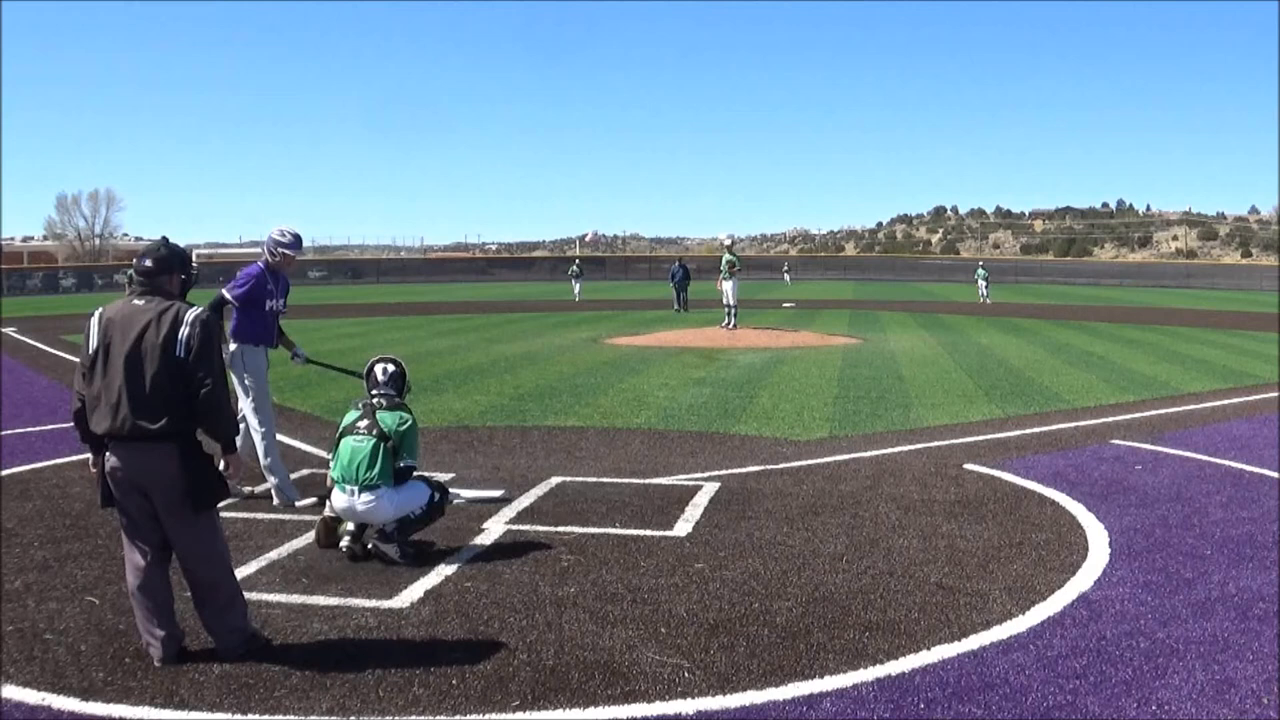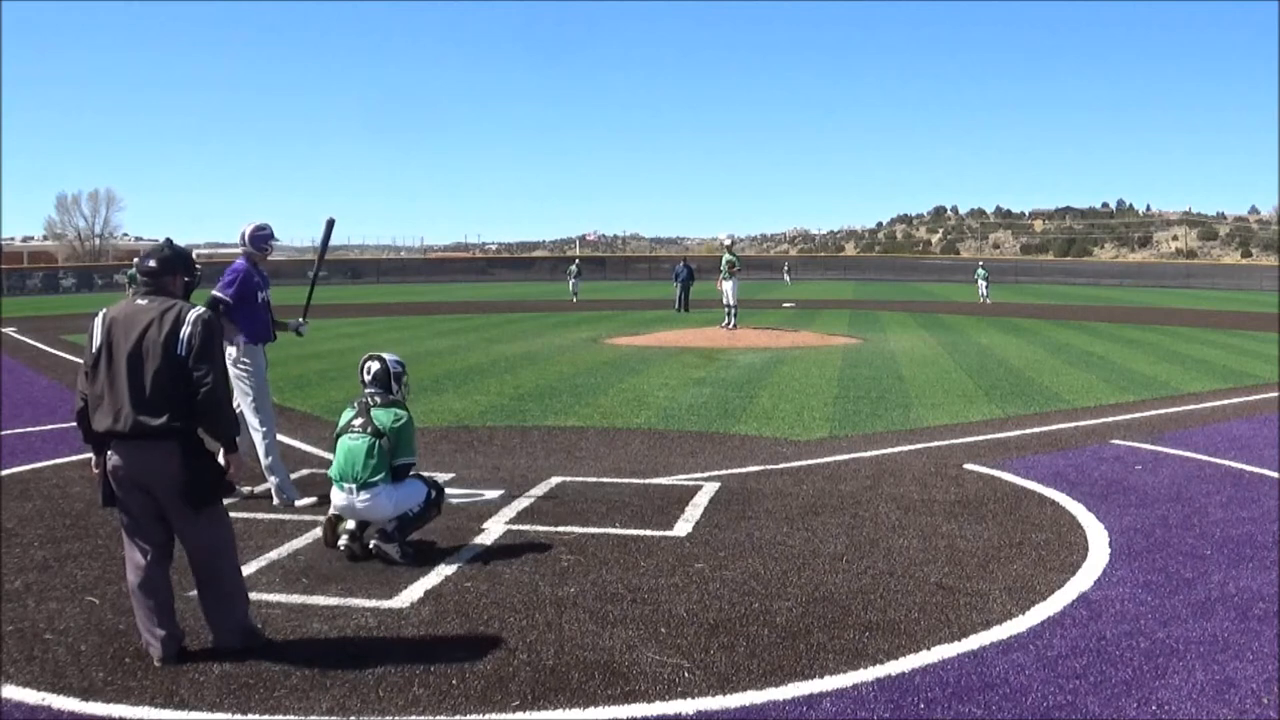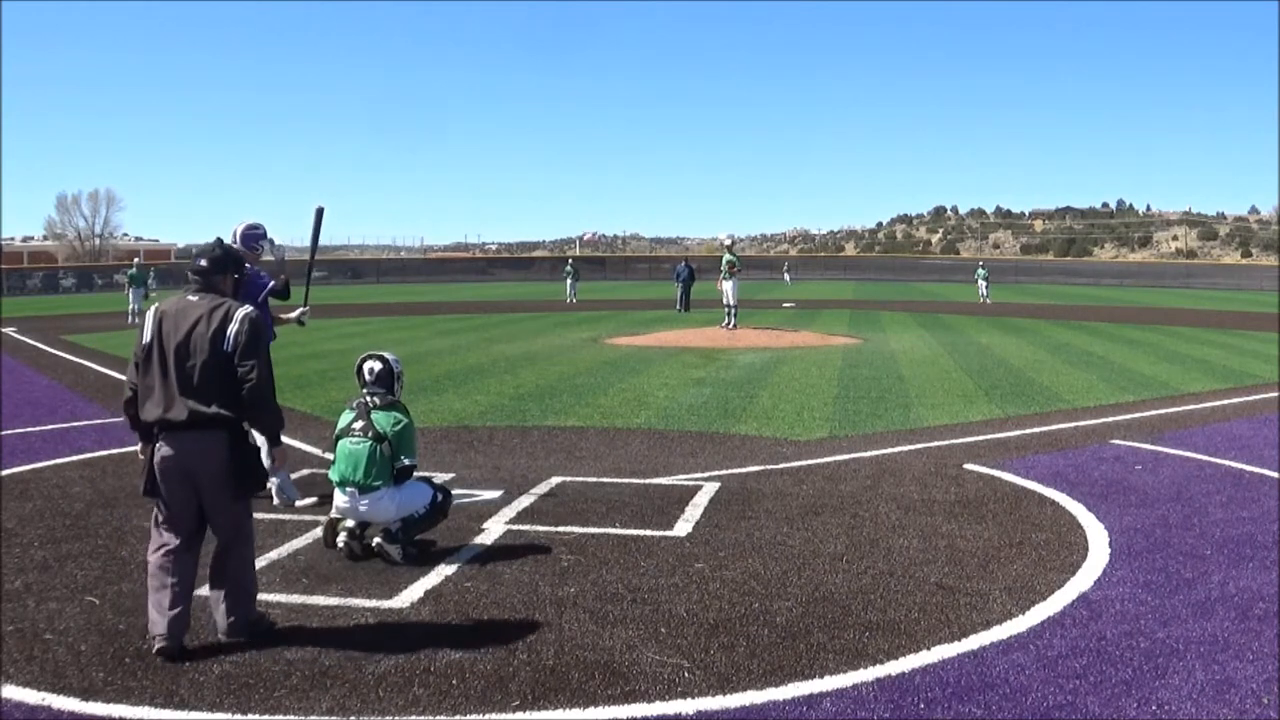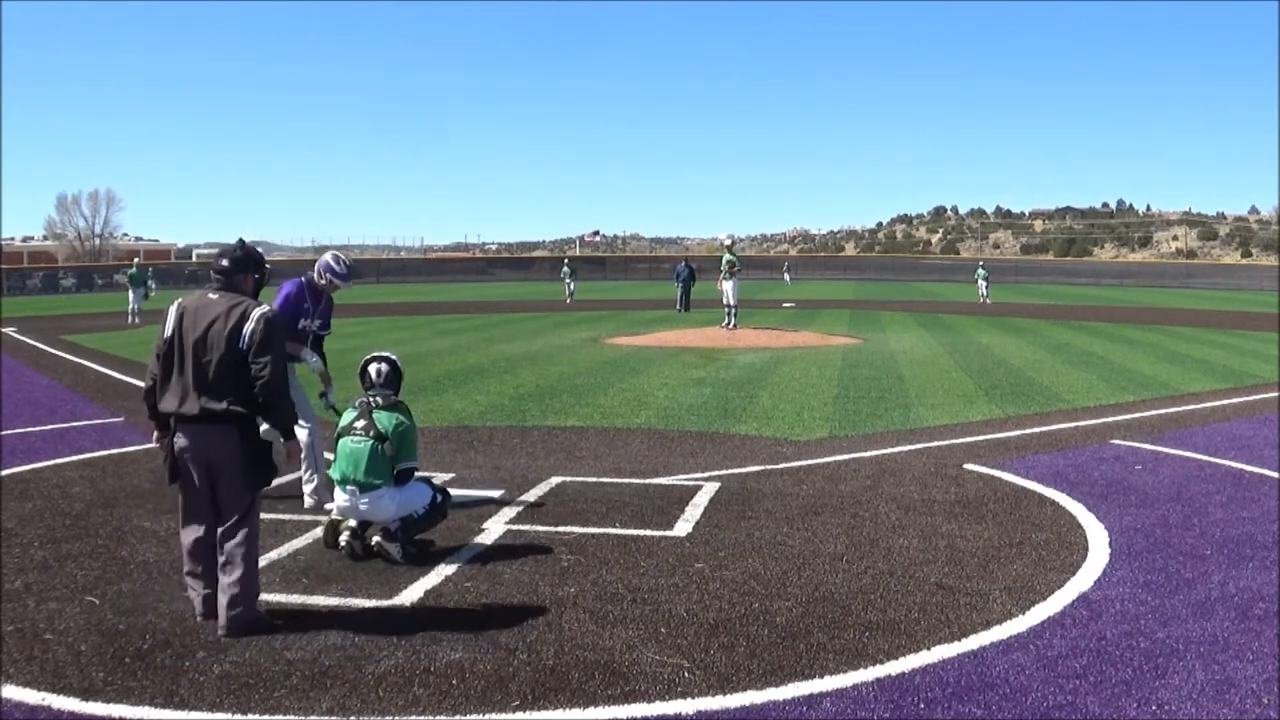
dt=0.7s
person 1, frame 1
left shoulder: (102, 320)
right shoulder: (190, 320)
left elbow: (84, 392)
right elbow: (210, 393)
left wrist: (95, 446)
right wrist: (228, 444)
left hip: (119, 455)
right hip: (173, 454)
left knee: (142, 555)
right knee: (203, 551)
left ankle: (161, 644)
right ankle: (233, 636)
person 1, frame 2
left shoulder: (106, 320)
right shoulder: (193, 320)
left elbow: (87, 393)
right elbow: (210, 392)
left wrist: (98, 446)
right wrist: (229, 443)
left hip: (122, 454)
right hip: (175, 451)
left knee: (143, 553)
right knee: (211, 544)
left ankle: (161, 643)
right ankle: (233, 631)
person 1, frame 3
left shoulder: (157, 315)
right shoulder: (240, 318)
left elbow: (135, 384)
right elbow: (255, 388)
left wrist: (144, 434)
right wrist: (273, 437)
left hip: (168, 443)
right hip: (221, 442)
left knee: (170, 539)
right knee: (232, 534)
left ankle: (166, 630)
right ankle: (236, 619)
person 1, frame 4
left shoulder: (180, 310)
right shoulder: (258, 317)
left elbow: (157, 374)
right elbow: (270, 384)
left wrist: (160, 422)
right wrist: (287, 432)
left hip: (186, 433)
right hip: (233, 435)
left knee: (197, 523)
right knee: (237, 525)
left ankle: (206, 602)
right ankle: (236, 613)
person 2, frame 1
left shoulder: (282, 281)
right shoulder: (253, 276)
right elbow: (216, 305)
left wrist: (292, 348)
left hip: (260, 353)
right hip: (245, 353)
left knee: (246, 420)
right knee: (262, 423)
right ankle: (283, 492)
person 2, frame 2
left shoulder: (259, 275)
right shoulder: (240, 272)
right elbow: (212, 308)
left wrist: (290, 326)
right wrist: (236, 337)
left hip: (254, 352)
right hip: (244, 354)
left knee: (242, 419)
right knee: (262, 423)
right ankle: (283, 492)
person 2, frame 3
left shoulder: (246, 272)
right shoulder: (243, 274)
left elbow: (261, 316)
right elbow: (282, 291)
left wrist: (292, 317)
right wrist: (279, 261)
right ankle: (283, 492)
person 2, frame 4
left shoulder: (326, 301)
right shoulder: (293, 290)
left elbow: (316, 345)
left wrist: (327, 384)
right wrist: (304, 354)
left hip: (285, 366)
right knee: (307, 425)
right ankle: (316, 494)
person 3, frame 1
left shoulder: (352, 414)
right shoulder: (403, 418)
left elbow: (333, 469)
right elbow: (404, 472)
left hip: (341, 501)
right hip: (374, 502)
right knee: (437, 493)
left ankle: (351, 532)
right ankle: (389, 536)
person 3, frame 2
left shoulder: (349, 412)
right shoulder: (398, 415)
left elbow: (341, 460)
right elbow: (402, 470)
right wrist: (388, 484)
left hip: (341, 498)
right hip: (373, 500)
right knee: (433, 491)
left ankle: (350, 531)
right ankle: (389, 536)
person 3, frame 3
left shoulder: (347, 414)
right shoulder: (397, 417)
left elbow: (338, 462)
right elbow: (405, 471)
left hip: (343, 502)
right hip: (376, 503)
right knee: (440, 496)
left ankle: (350, 529)
right ankle: (392, 536)
person 3, frame 4
left shoulder: (349, 413)
right shoulder: (399, 417)
left elbow: (339, 462)
right elbow: (405, 474)
left hip: (344, 501)
right hip: (376, 502)
right knee: (439, 497)
left ankle: (352, 528)
right ankle: (393, 535)
